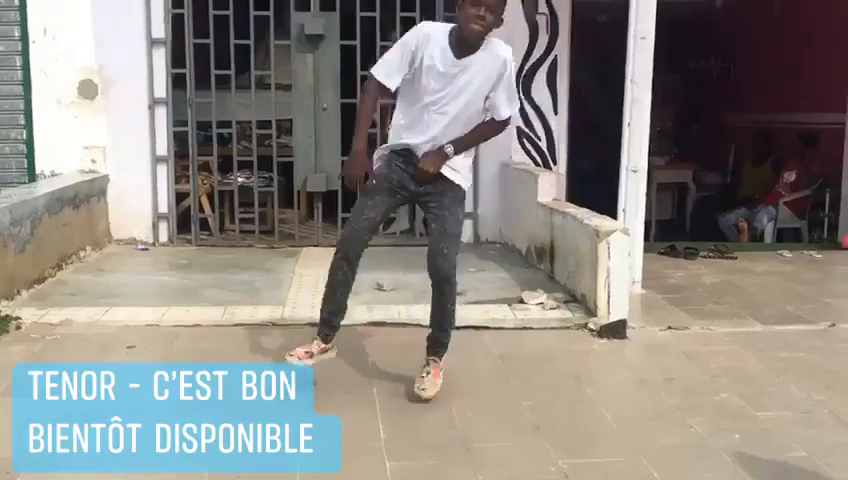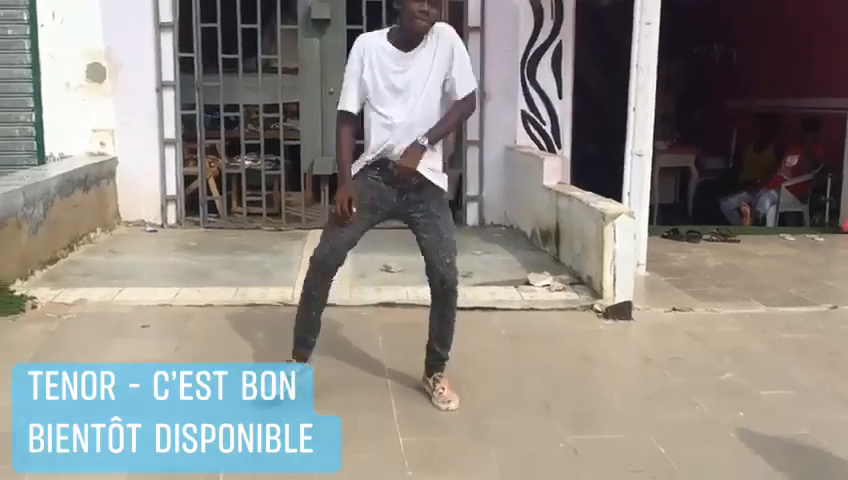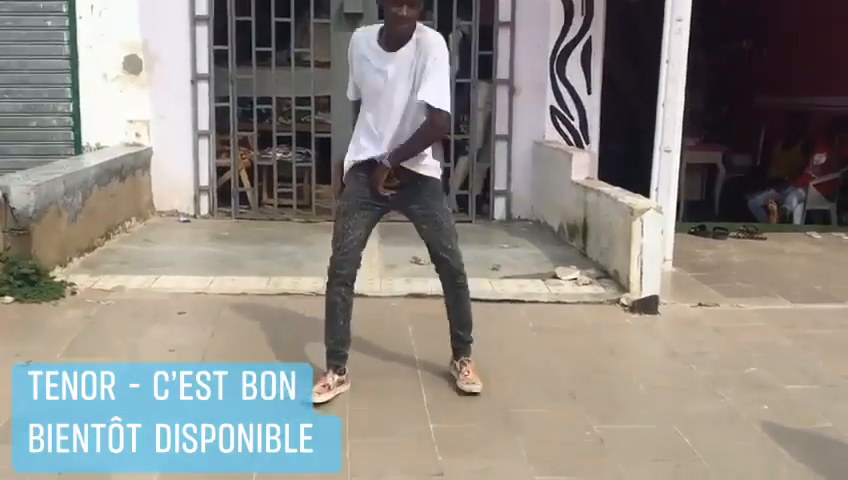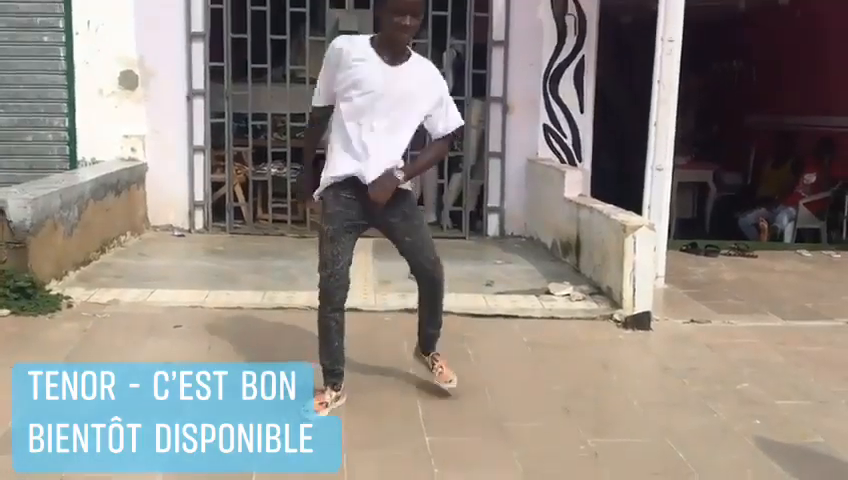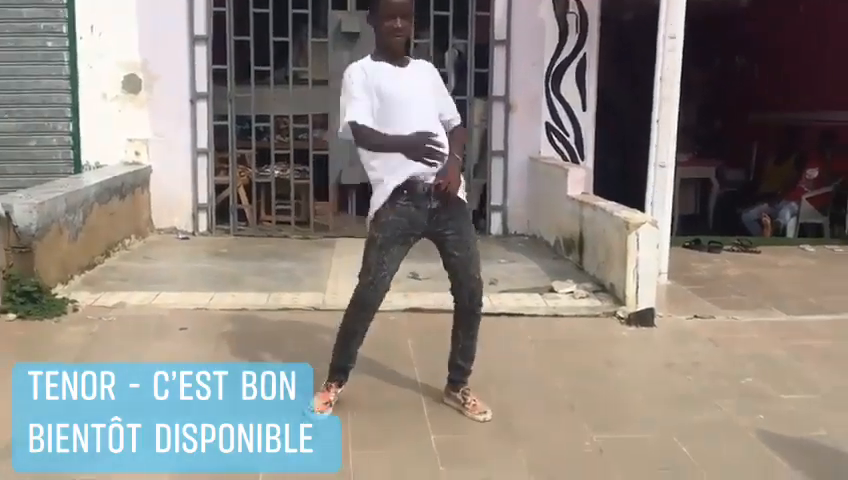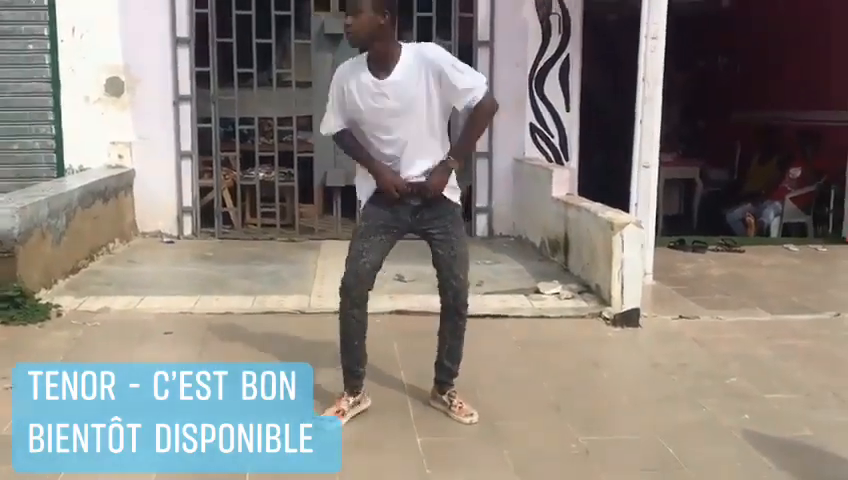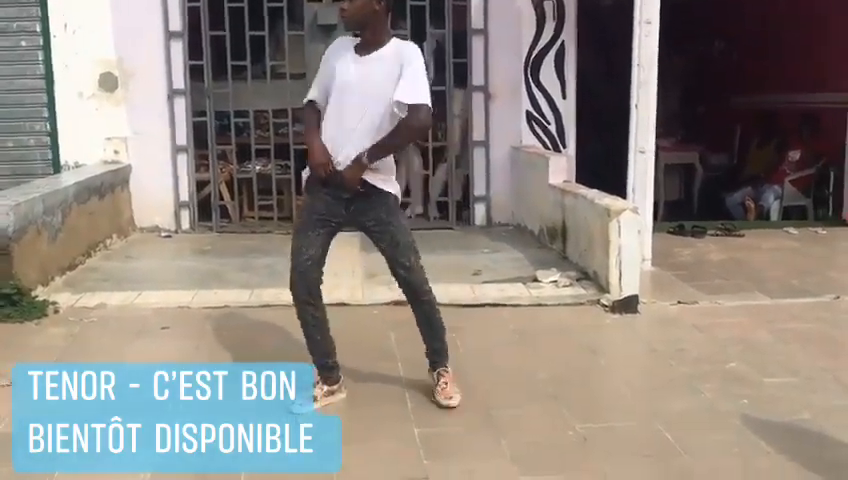
dt=0.4s
person 1, frame 1
left shoulder: (499, 59)
right shoulder: (422, 36)
left elbow: (498, 120)
right elbow: (373, 88)
left wrist: (447, 151)
right wrist: (357, 151)
left hip: (446, 173)
right hip: (398, 159)
left knee: (443, 271)
right knee: (350, 244)
left ankle: (435, 358)
right ankle: (325, 338)
person 1, frame 2
left shoulder: (446, 41)
right shoulder: (368, 45)
left elbow: (466, 100)
right elbow: (348, 116)
left wrist: (422, 144)
right wrist: (344, 180)
left hip: (424, 177)
right hip: (374, 172)
left knee: (445, 276)
right knee: (324, 259)
left ankle: (434, 372)
right ankle: (299, 360)
person 1, frame 3
left shoulder: (431, 46)
right shoulder: (360, 41)
left elbow: (437, 121)
left wrist: (391, 162)
left hip: (416, 171)
right hip: (364, 170)
left knee: (451, 263)
right knee: (341, 268)
left ankle: (461, 354)
right ankle: (337, 369)
person 1, frame 4
left shoulder: (427, 74)
right shoulder: (344, 51)
left elbow: (446, 136)
right elbow: (319, 110)
left wrist: (395, 178)
right wrist: (308, 171)
left hip: (392, 189)
right hip: (343, 187)
left knee: (431, 272)
right knee: (333, 287)
left ankle: (427, 351)
right ankle: (333, 386)
person 1, frame 5
left shoulder: (428, 71)
right shoulder: (360, 73)
left elbow: (455, 128)
right elbow: (358, 132)
left wrist: (454, 161)
right wrist: (405, 145)
left hip: (447, 196)
right hip: (398, 197)
left knee: (470, 291)
right knee: (370, 294)
left ankle: (457, 386)
right ankle: (335, 381)
person 1, frame 6
left shoulder: (429, 59)
right shoulder: (346, 76)
left elbow: (486, 104)
right elbow: (340, 131)
left wrist: (447, 166)
right wrist: (374, 168)
left hip: (437, 197)
right hip: (385, 198)
left knee: (456, 294)
right knee: (353, 287)
left ankle: (445, 389)
right ankle: (353, 392)
person 1, frame 7
left shoulder: (404, 54)
right shoulder: (337, 50)
left elbow: (418, 119)
right elbow: (313, 103)
left wrist: (363, 160)
right wrist: (314, 141)
left hip: (374, 187)
right hip: (324, 185)
left knee: (413, 278)
right knee: (302, 281)
left ankle: (439, 367)
right ankle: (330, 378)
